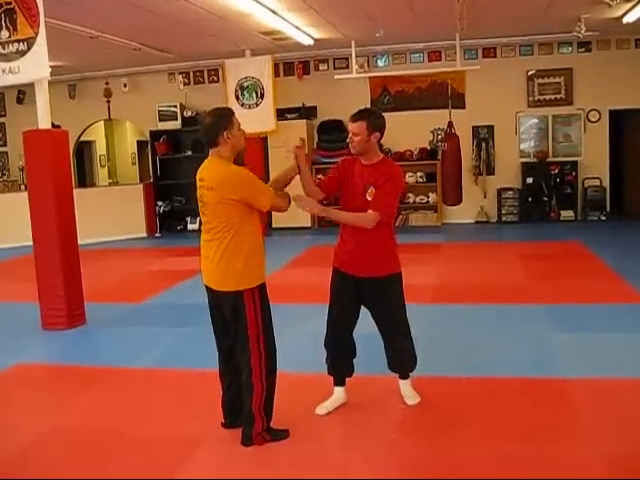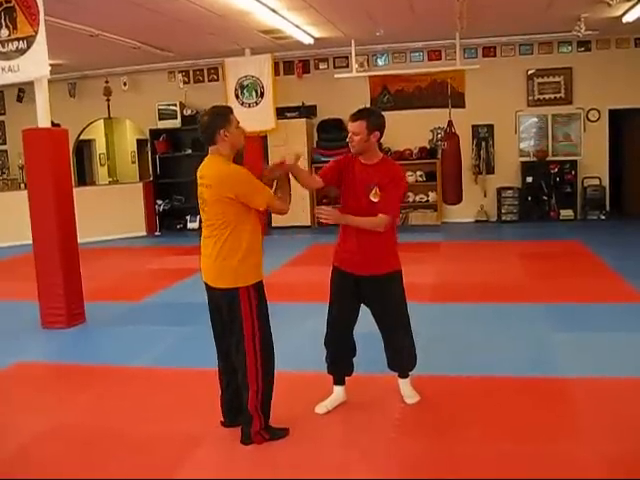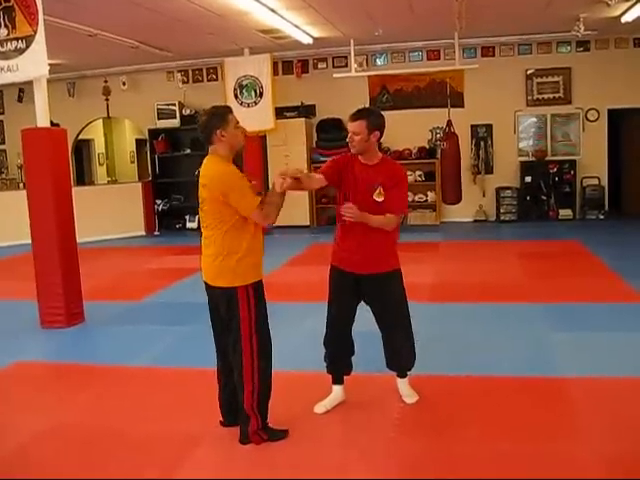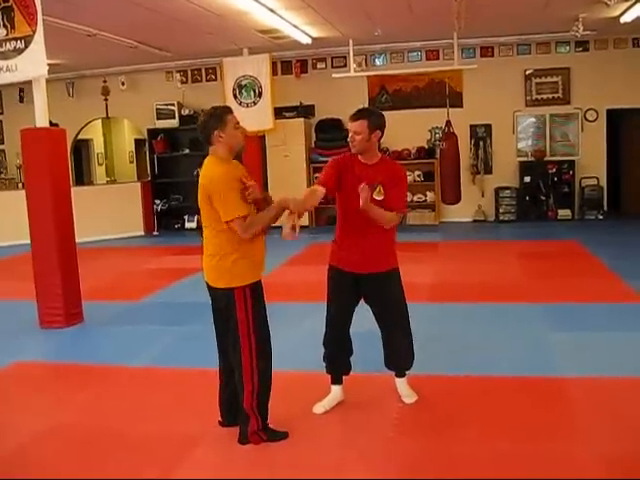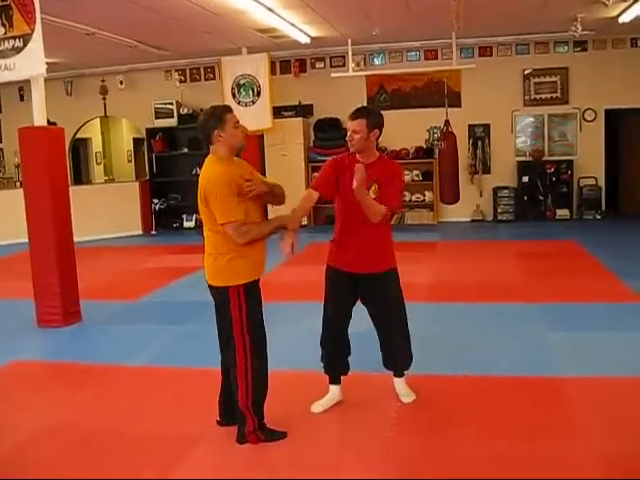
dt=0.1s
person 1, frame 1
left shoulder: (207, 173)
right shoulder: (234, 176)
right elbow: (282, 203)
left wrist: (280, 178)
right wrist: (284, 181)
left hip: (217, 277)
right hip: (241, 280)
left knee: (231, 350)
right knee: (258, 352)
left ankle: (234, 413)
right ankle: (257, 428)
person 1, frame 2
left shoulder: (208, 170)
right shoulder: (232, 174)
left elbow: (250, 195)
right elbow: (280, 206)
left wrist: (271, 175)
right wrist: (283, 178)
left hip: (217, 275)
right hip: (238, 277)
left knee: (230, 348)
right knee: (254, 351)
left ankle: (232, 412)
right ankle: (256, 427)
person 1, frame 3
left shoulder: (216, 168)
right shoulder: (226, 174)
left elbow: (249, 207)
right elbow: (265, 217)
left wrist: (268, 195)
right wrist: (279, 191)
left hip: (221, 274)
right hip: (236, 276)
left knee: (230, 347)
right knee: (252, 350)
left ankle: (232, 412)
right ankle: (254, 426)
person 1, frame 4
left shoulder: (222, 169)
right shoulder: (222, 175)
left elbow: (248, 207)
right elbow: (246, 229)
left wrist: (258, 197)
right wrist: (278, 206)
left hip: (224, 274)
right hip: (236, 276)
left knee: (232, 348)
right knee: (252, 351)
left ankle: (231, 412)
right ankle: (254, 427)
person 1, frame 5
left shoulder: (237, 167)
right shoulder: (218, 176)
left elbow: (276, 196)
right elbow: (239, 234)
left wrist: (266, 191)
right wrist: (279, 223)
left hip: (236, 273)
right hip: (233, 275)
left knee: (235, 346)
right knee: (249, 350)
left ankle: (230, 411)
right ankle: (251, 426)
person 2, frame 1
left shoulder: (391, 174)
right shoulder: (345, 167)
left elbow: (369, 220)
right elbow: (318, 193)
left wrist: (322, 211)
right wrist: (303, 165)
left hip: (381, 268)
right hip: (345, 265)
left knee: (394, 327)
right knee: (337, 329)
left ankle: (405, 382)
right ankle: (339, 391)
person 2, frame 2
left shoulder: (394, 174)
right shoulder: (344, 164)
left elbow: (381, 223)
right elbow: (314, 182)
left wrist: (341, 218)
right wrist: (292, 167)
left hip: (382, 267)
right hip: (345, 264)
left knee: (395, 325)
right knee: (337, 328)
left ankle: (404, 380)
right ankle: (339, 390)
person 2, frame 3
left shoulder: (395, 173)
right shoulder: (341, 164)
left elbow: (392, 222)
right elbow: (315, 180)
left wrist: (360, 217)
right wrist: (295, 179)
left hip: (382, 266)
right hip: (344, 263)
left knee: (396, 324)
right knee: (337, 326)
left ankle: (403, 380)
right ankle: (338, 389)
person 2, frame 4
left shoulder: (394, 172)
right shoulder: (340, 165)
left elbow: (391, 220)
right elbow: (316, 192)
left wrist: (367, 206)
right wrist: (295, 211)
left hip: (381, 265)
right hip: (342, 263)
left knee: (395, 324)
right knee: (335, 327)
left ankle: (401, 379)
right ankle: (336, 389)
person 2, frame 5
left shoulder: (392, 171)
right shoulder: (338, 164)
left elbow: (377, 216)
right elbow: (310, 197)
left wrist: (361, 189)
right wrist: (290, 229)
left hip: (378, 264)
right hip: (340, 263)
left knee: (392, 323)
right knee: (333, 327)
left ankle: (400, 379)
right ankle: (334, 389)
